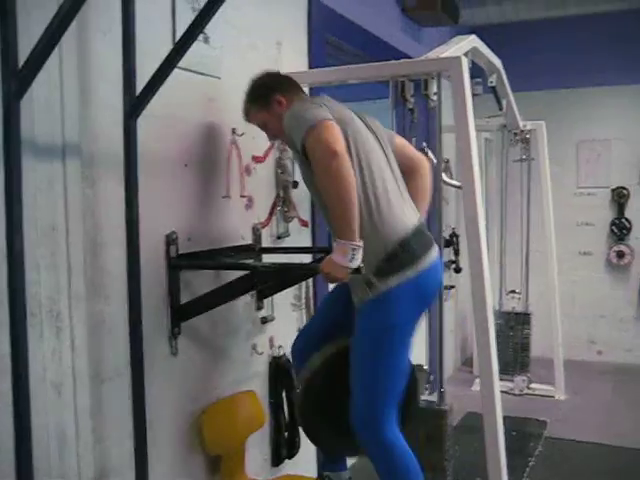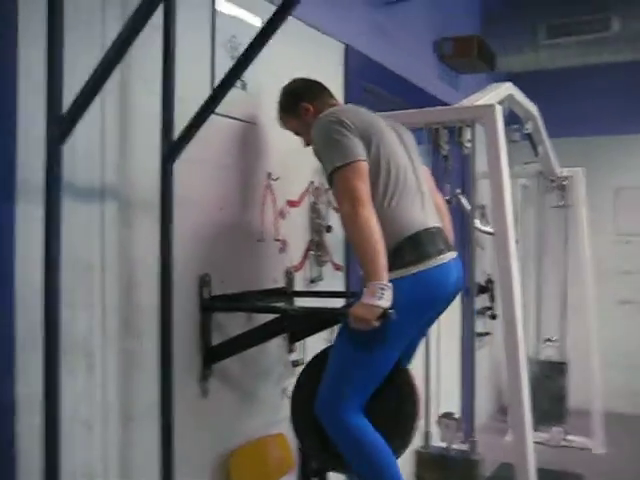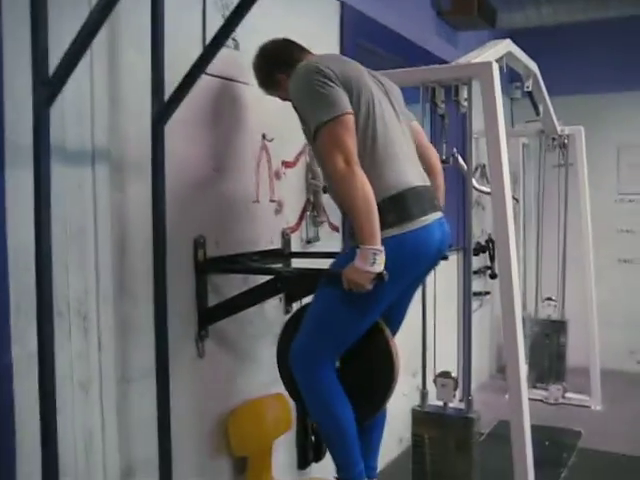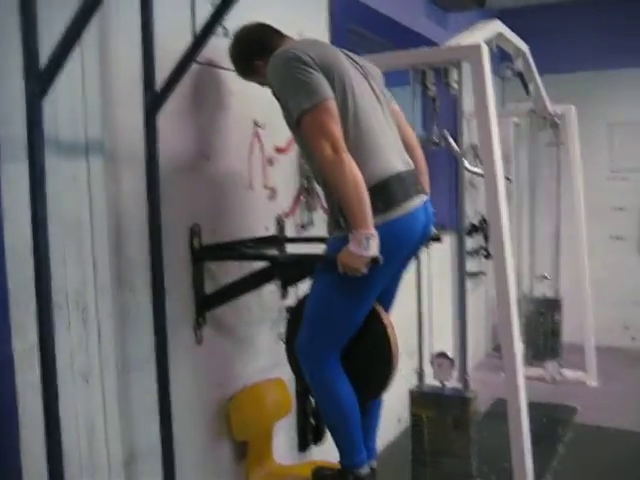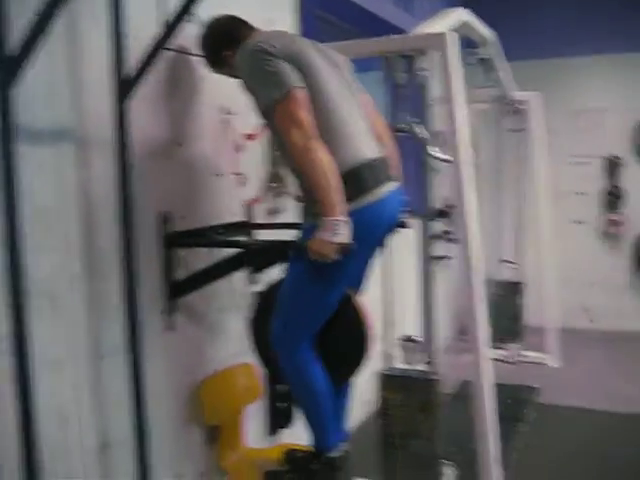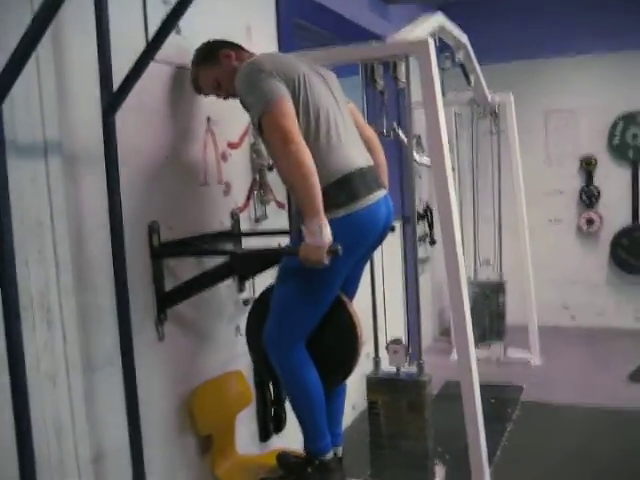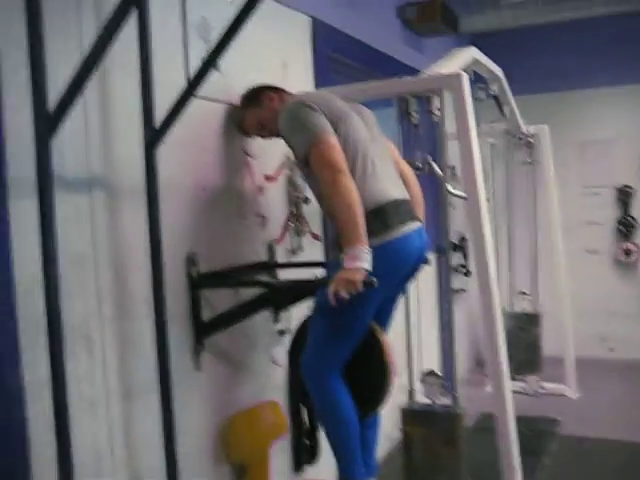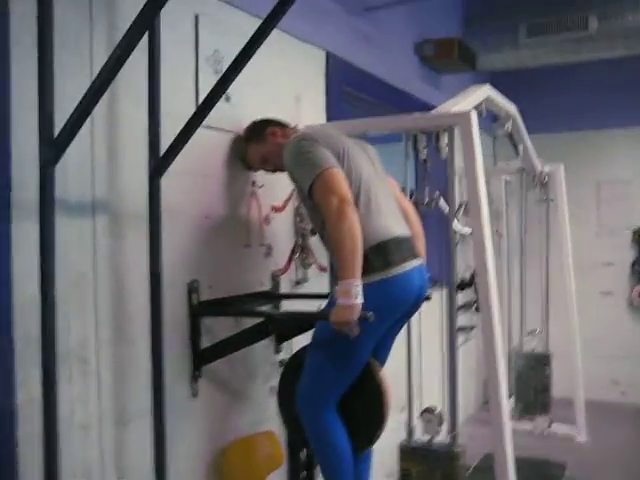
dt=0.4s
person 1, frame 1
left shoulder: (302, 113)
right shoulder: (353, 117)
left elbow: (332, 154)
right elbow: (420, 166)
left wrist: (346, 246)
left hip: (395, 277)
right hip: (409, 261)
left knee: (372, 423)
right knee: (308, 351)
person 1, frame 2
left shoulder: (332, 122)
right shoulder: (384, 126)
left elbow: (357, 207)
right elbow: (436, 202)
left wrist: (375, 292)
left hip: (411, 272)
right hip: (443, 265)
left knee: (335, 407)
right knee: (366, 396)
person 1, frame 3
left shoulder: (310, 75)
right shoulder: (372, 79)
left elbow: (344, 164)
right elbow: (430, 157)
left wrist: (368, 253)
left hip: (395, 234)
right hip: (429, 226)
left knee: (310, 359)
person 1, frame 4
left shoulder: (288, 62)
right shoulder: (351, 61)
left elbow: (332, 151)
right elbow: (408, 138)
left wrist: (361, 237)
left hip: (379, 222)
right hip: (412, 210)
left knee: (316, 351)
person 1, frame 5
left shoulder: (256, 53)
right shoulder: (318, 50)
left elbow: (304, 139)
right elbow: (376, 124)
left wrist: (331, 224)
left hip: (352, 208)
right hip: (383, 195)
left knee: (290, 337)
right knee: (329, 328)
person 1, frame 6
left shoulder: (254, 70)
right shoulder: (307, 69)
left elbow: (290, 144)
right elbow: (368, 135)
left wrist: (315, 229)
left hip: (342, 213)
right hip: (374, 203)
left knee: (283, 340)
person 1, frame 7
left shoulder: (296, 109)
right shoulder: (350, 110)
left elbow: (337, 174)
right elbow: (406, 173)
left wrist: (355, 258)
left hip: (378, 242)
right hip: (408, 235)
left knee: (320, 368)
person 1, frame 8
left shoulder: (301, 144)
right shoulder: (352, 145)
left elbow: (341, 207)
right elbow: (407, 209)
left wrist: (349, 293)
left hip: (377, 279)
right hip: (411, 273)
left knee: (315, 401)
